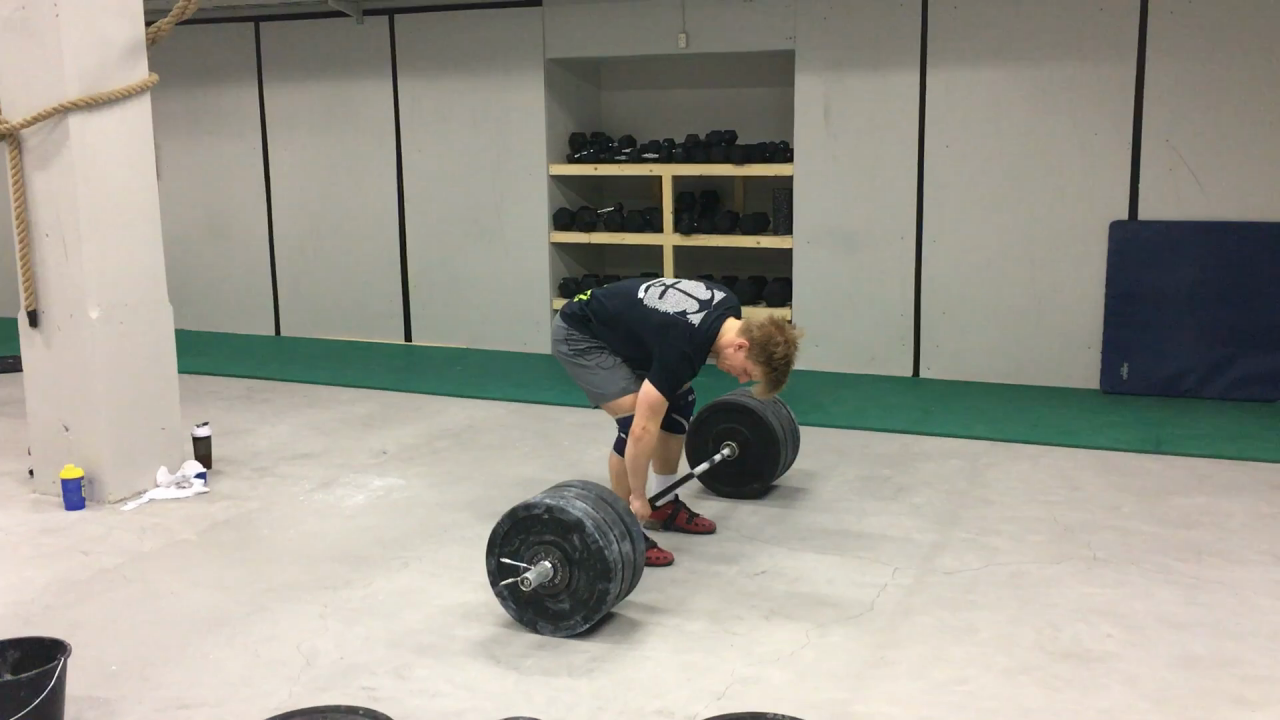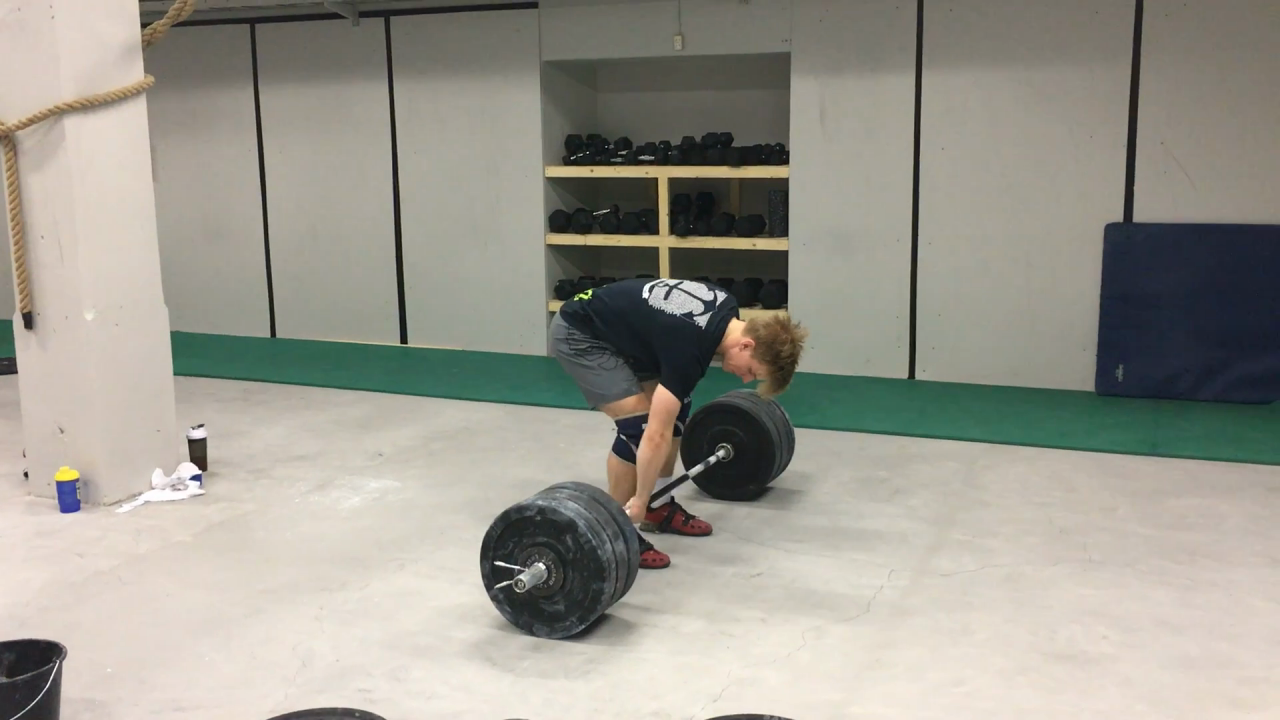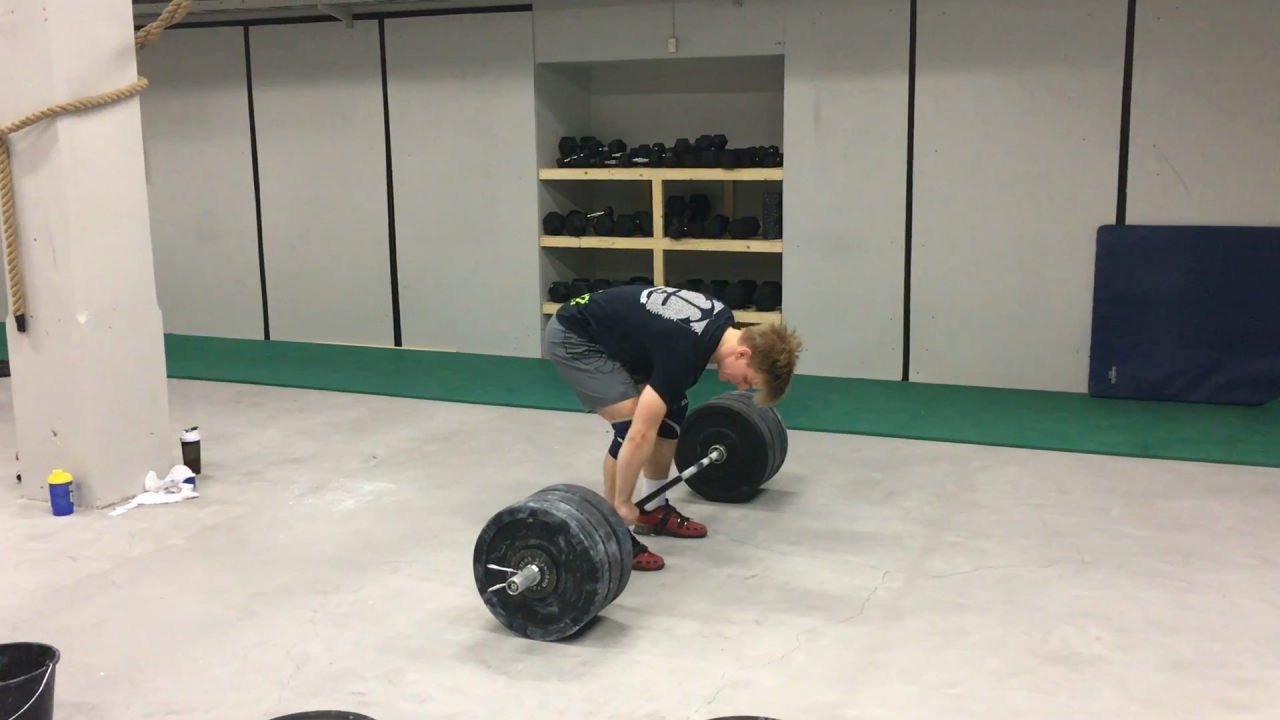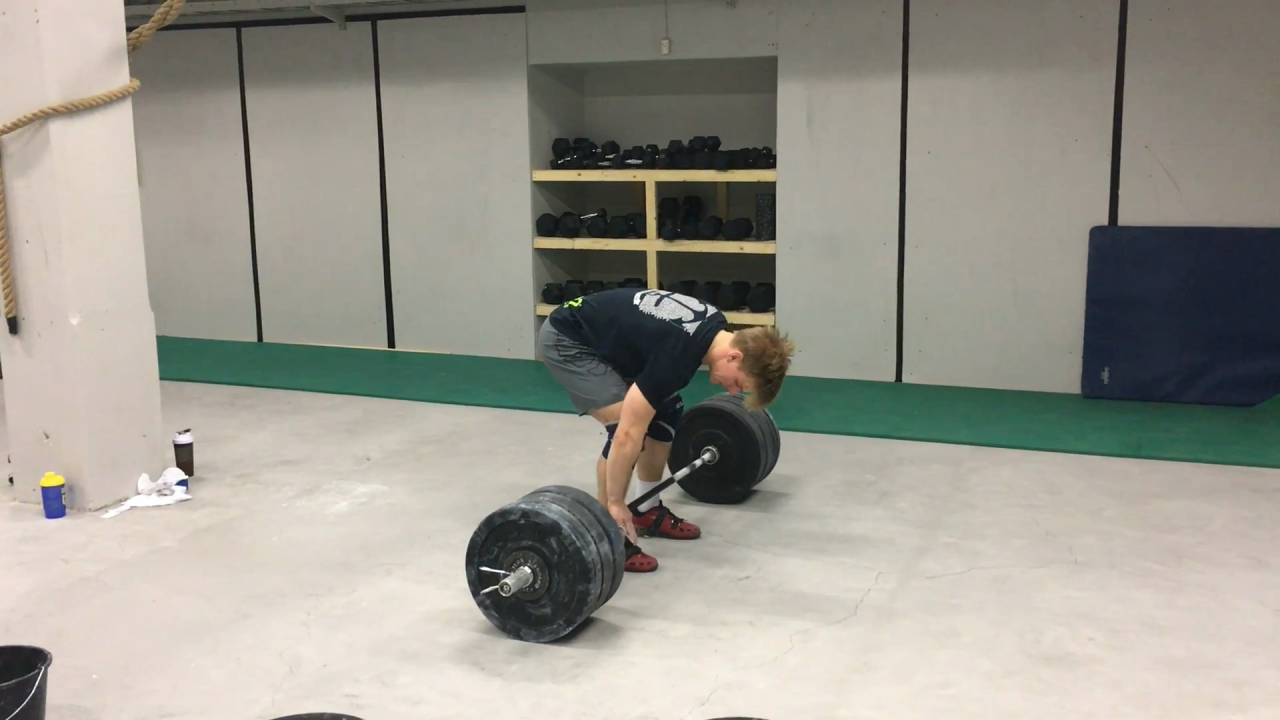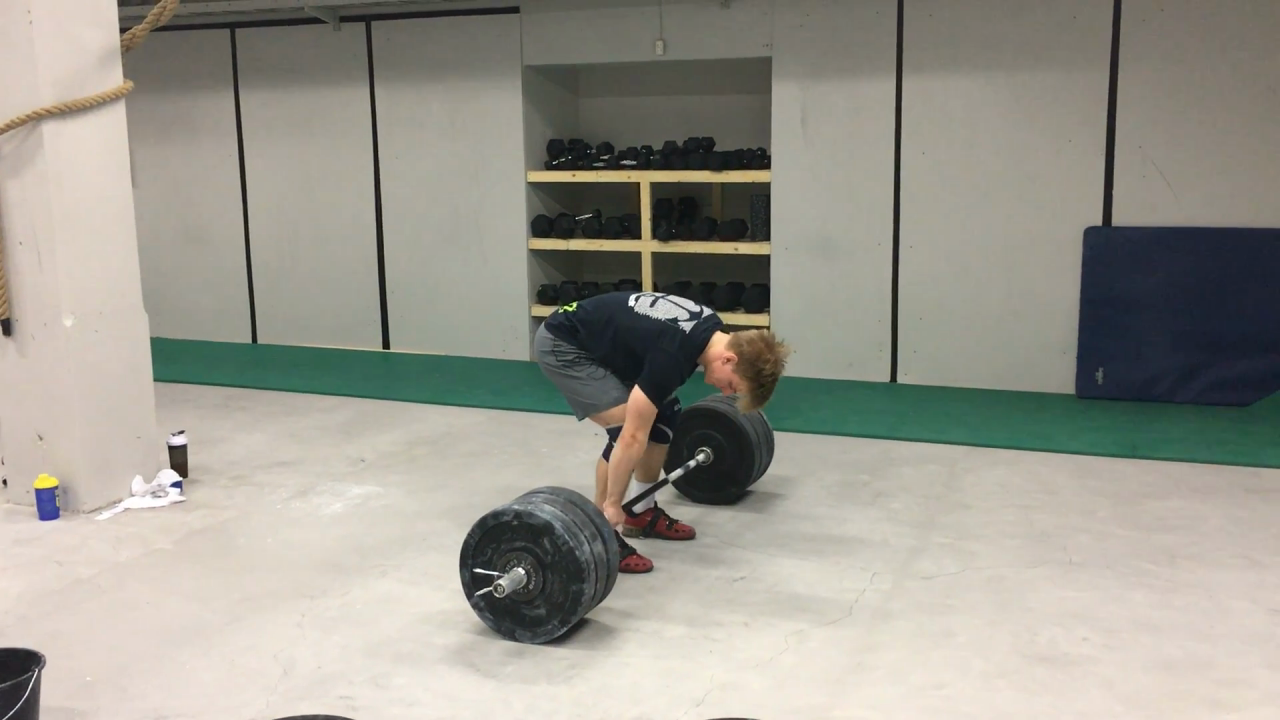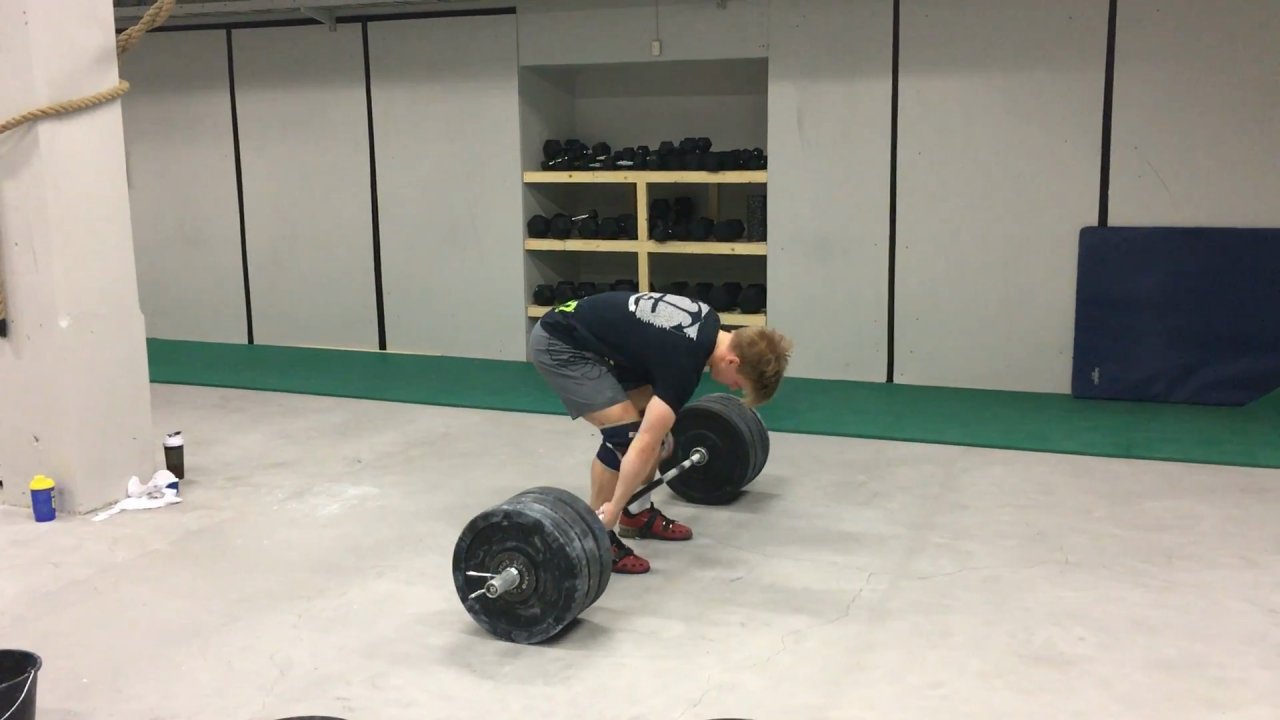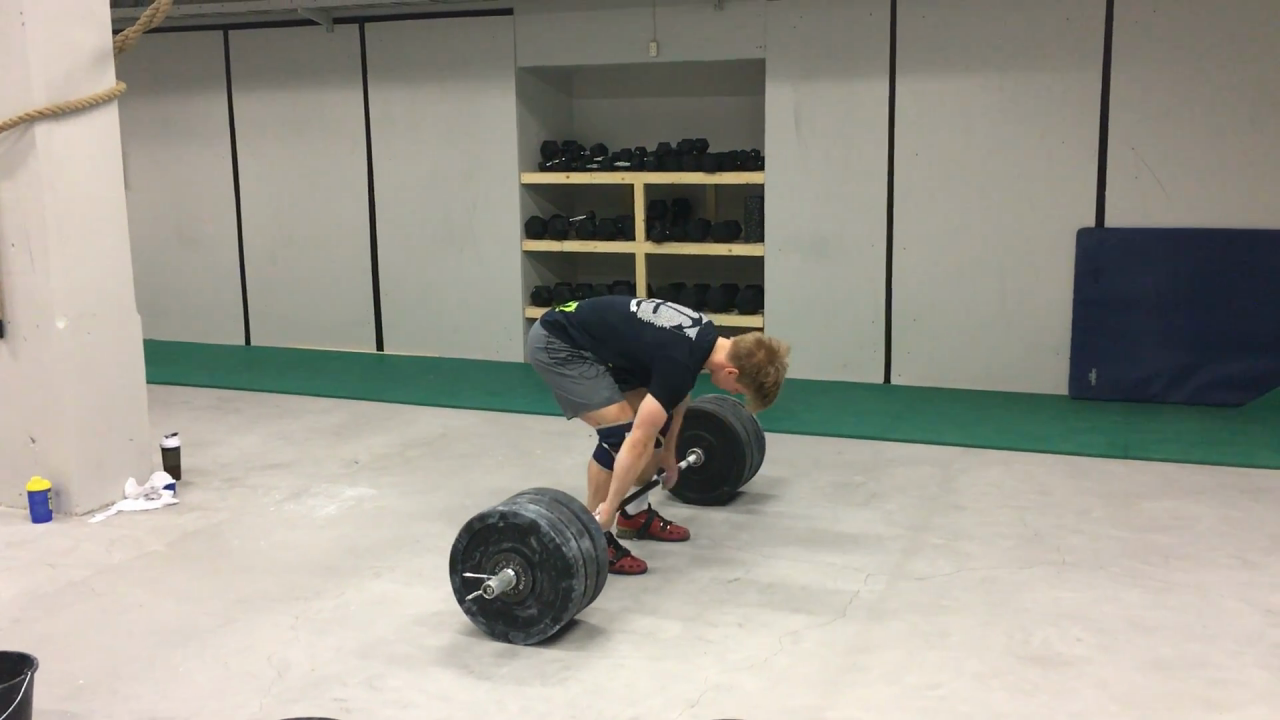
dt=0.2s
person 1, frame 1
left shoulder: (728, 307)
right shoulder: (681, 347)
right elbow: (643, 428)
right wrist: (638, 497)
left hip: (618, 326)
right hip: (579, 335)
left knee: (680, 403)
right knee: (634, 418)
left ankle: (665, 505)
person 1, frame 2
left shoulder: (727, 309)
right shoulder: (688, 347)
right elbow: (656, 433)
right wrist: (639, 501)
left hip: (614, 326)
right hip: (578, 333)
left knee: (676, 405)
right knee: (637, 421)
left ankle: (661, 508)
person 1, frame 3
left shoulder: (722, 320)
right shoulder: (684, 353)
right elbow: (640, 434)
right wrist: (622, 503)
left hip: (610, 331)
right hip: (573, 336)
left knee: (672, 408)
right knee: (631, 423)
left ankle: (654, 510)
person 1, frame 4
left shoulder: (715, 326)
right shoulder: (675, 356)
right elbow: (628, 433)
right wrist: (615, 503)
left hip: (602, 334)
right hip: (566, 340)
left knee: (666, 410)
right knee: (628, 426)
left ankle: (648, 511)
person 1, frame 5
left shoulder: (711, 329)
right shoulder: (672, 355)
right elbow: (633, 436)
right wrist: (613, 504)
left hip: (598, 339)
right hip: (562, 345)
left knee: (665, 412)
right knee: (635, 428)
left ankle: (642, 513)
person 1, frame 6
left shoulder: (708, 324)
right shoulder: (683, 359)
right elbow: (646, 442)
right wrist: (613, 507)
left hip: (592, 337)
right hip: (558, 344)
left knee: (655, 418)
right knee: (625, 429)
left ankle: (638, 514)
person 1, frame 7
left shoulder: (707, 335)
right shoulder: (681, 360)
left elbow: (674, 399)
right elbow: (639, 440)
left wrist: (670, 454)
right wrist: (609, 509)
left hip: (589, 338)
right hip: (556, 344)
left knee: (655, 418)
right knee: (620, 430)
left ankle: (635, 514)
